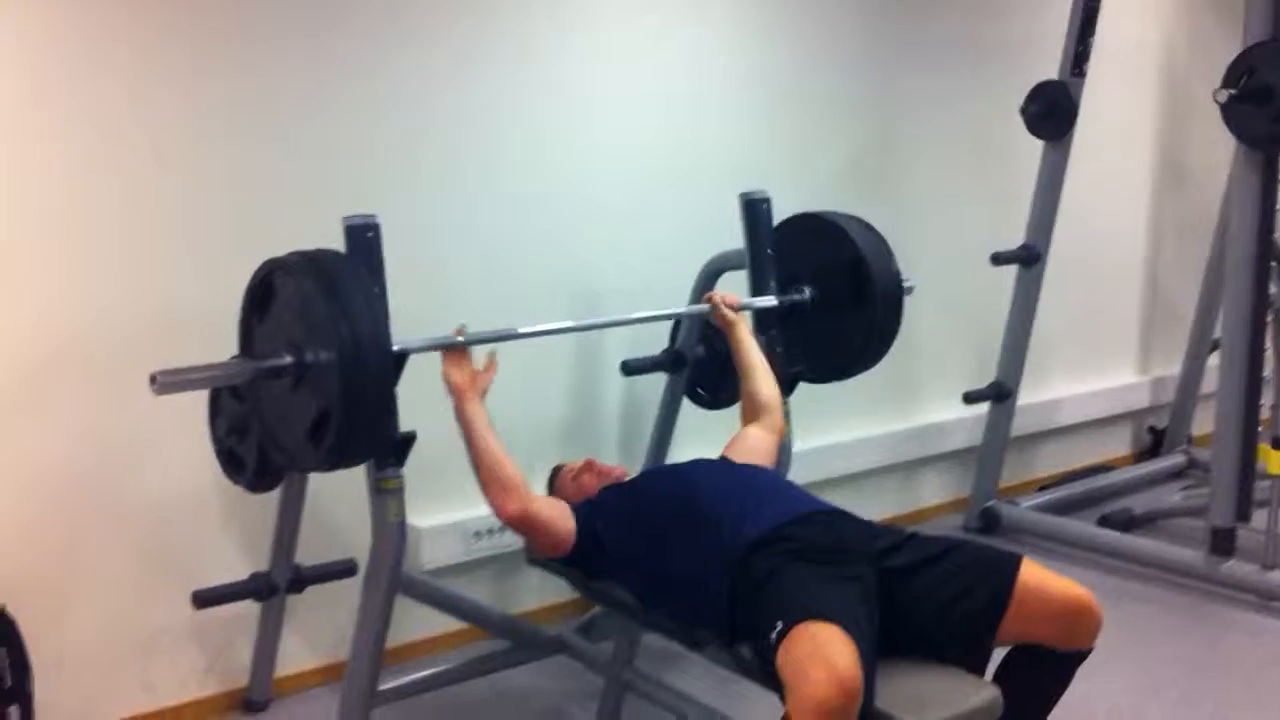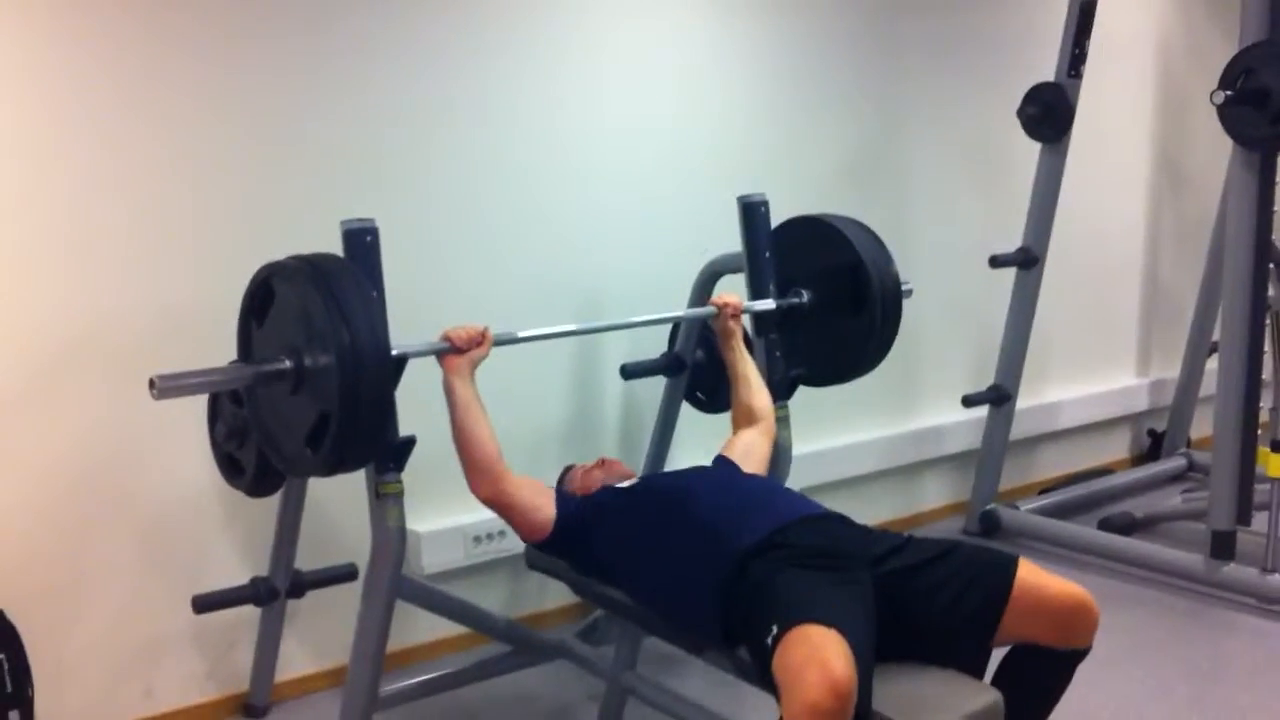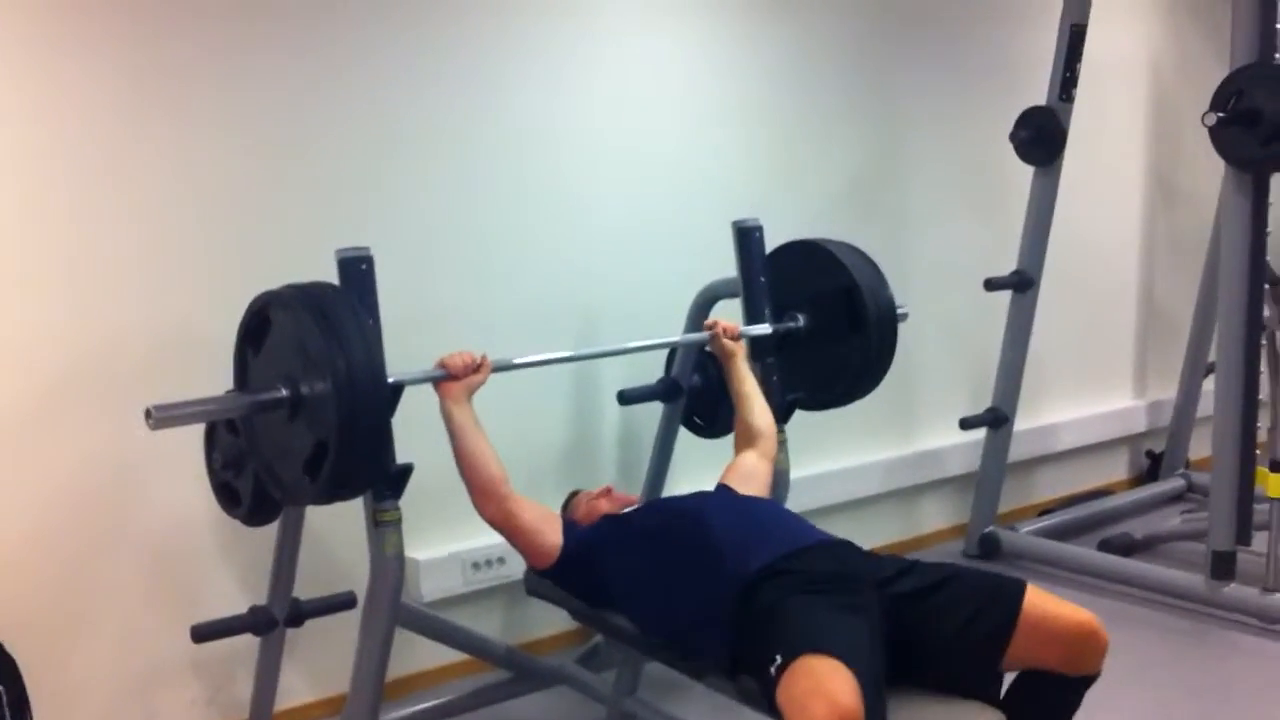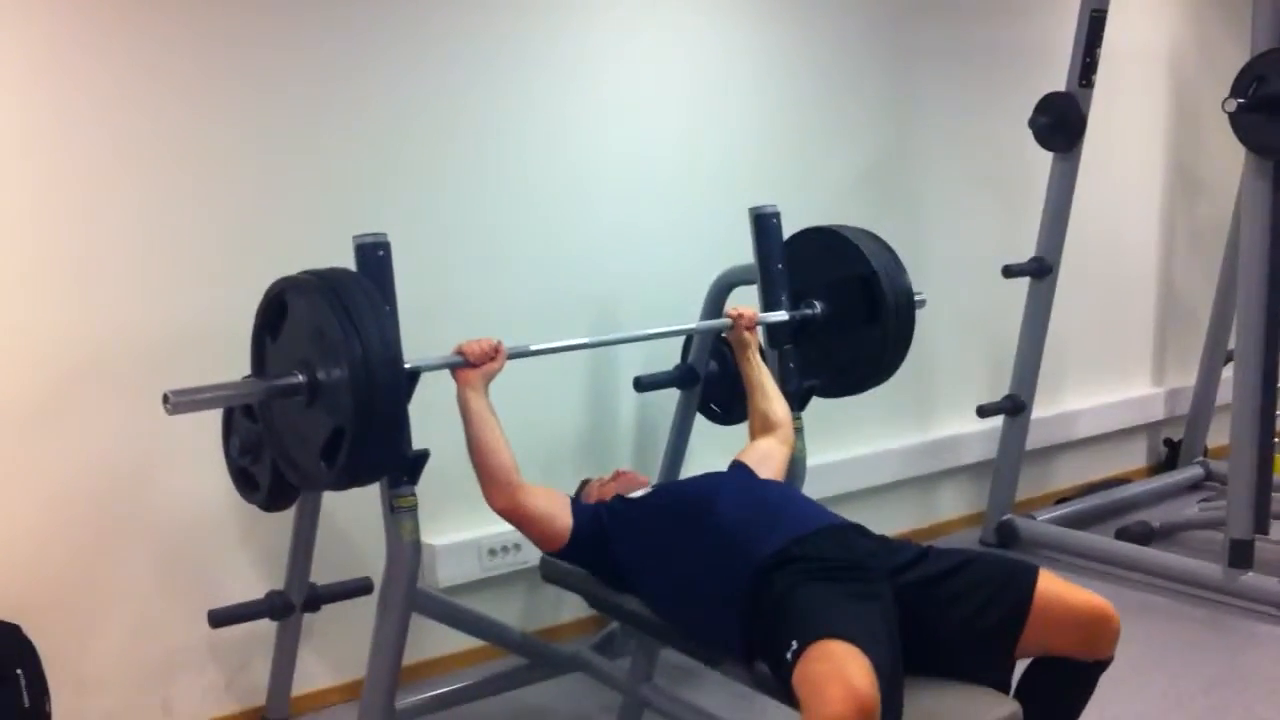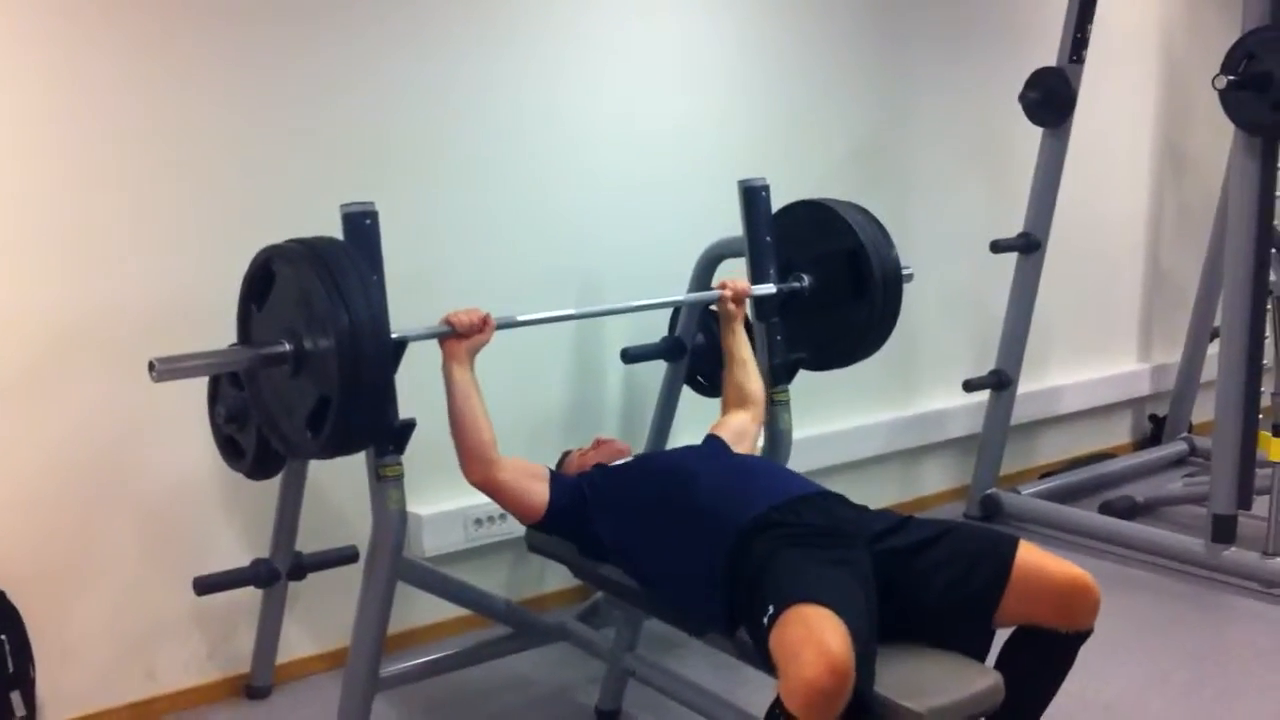
dt=1s
person 1, frame 1
left shoulder: (704, 481)
right shoulder: (594, 528)
left elbow: (767, 422)
right elbow: (516, 506)
left wrist: (736, 331)
right wrist: (468, 402)
left hip: (855, 540)
right hip: (771, 568)
left knee: (1074, 615)
person 1, frame 2
left shoulder: (710, 479)
right shoulder: (585, 520)
left elbow: (758, 426)
right elbow: (492, 483)
left wrist: (731, 340)
right wrist: (459, 374)
left hip: (852, 545)
right hip: (766, 575)
left knee: (1071, 614)
person 1, frame 3
left shoulder: (707, 508)
right shoulder: (590, 551)
left elbow: (759, 448)
right elbow: (500, 506)
left wrist: (734, 361)
right wrist: (456, 401)
left hip: (855, 569)
right hip: (774, 599)
left knee: (1080, 640)
person 1, frame 4
left shoulder: (723, 487)
right shoulder: (603, 529)
left elbow: (777, 435)
right elbow: (510, 496)
left wrist: (746, 351)
right wrist: (472, 389)
left hip: (869, 554)
right hip: (787, 586)
left knee: (1093, 625)
person 1, frame 5
left shoulder: (698, 459)
right shoulder: (583, 496)
left elbow: (746, 408)
right elbow: (486, 469)
left wrist: (731, 323)
right wrist: (459, 360)
left hip: (848, 523)
right hip: (767, 551)
left knee: (1073, 596)
